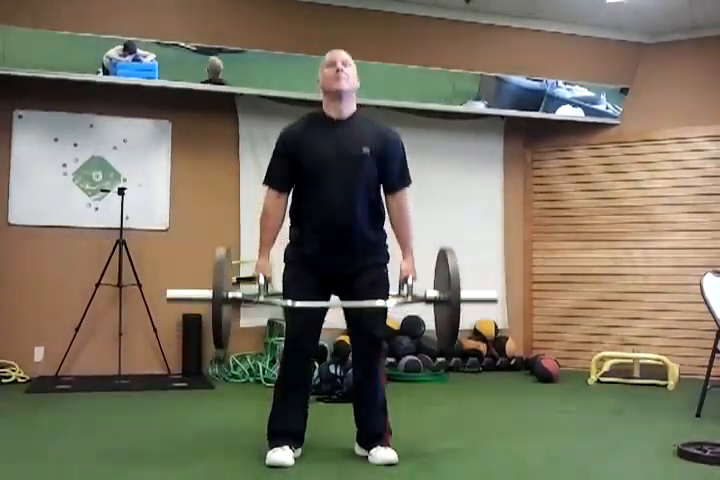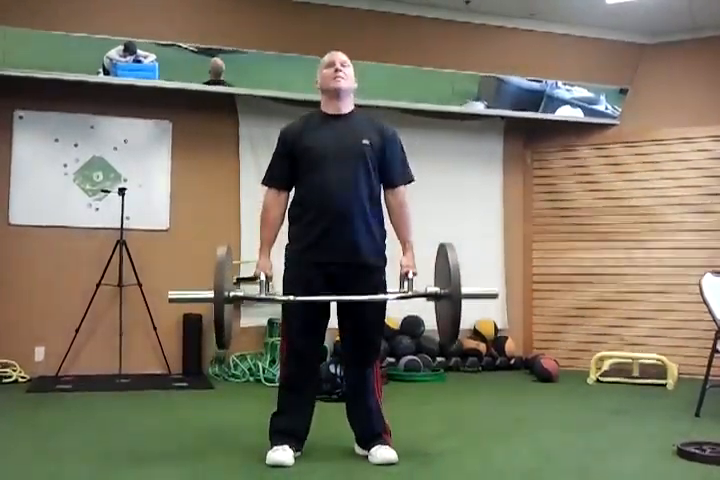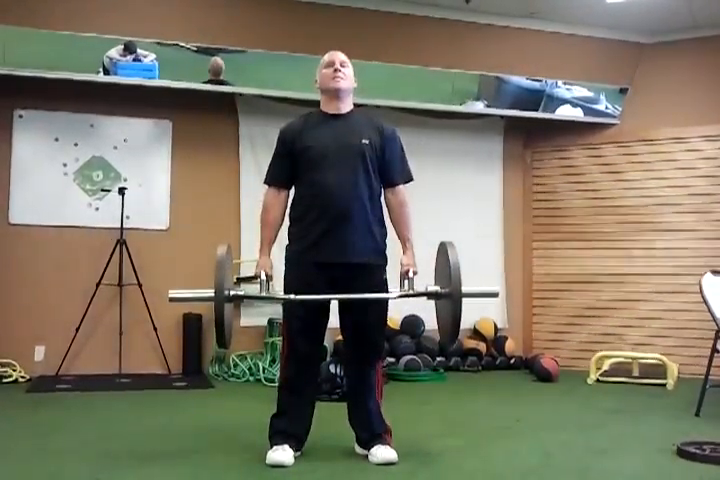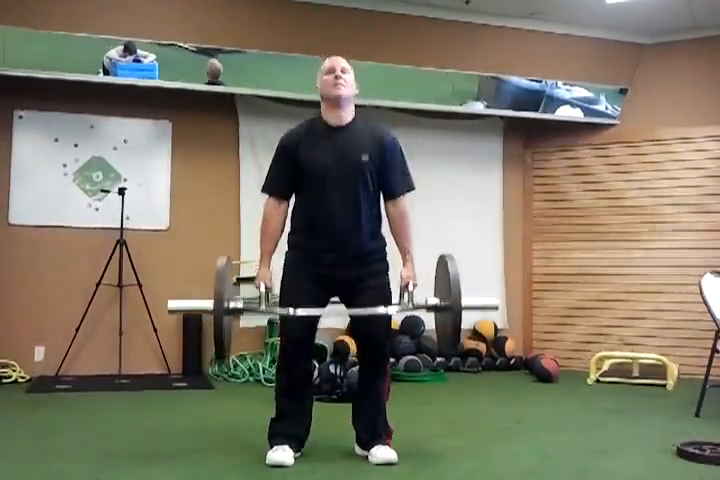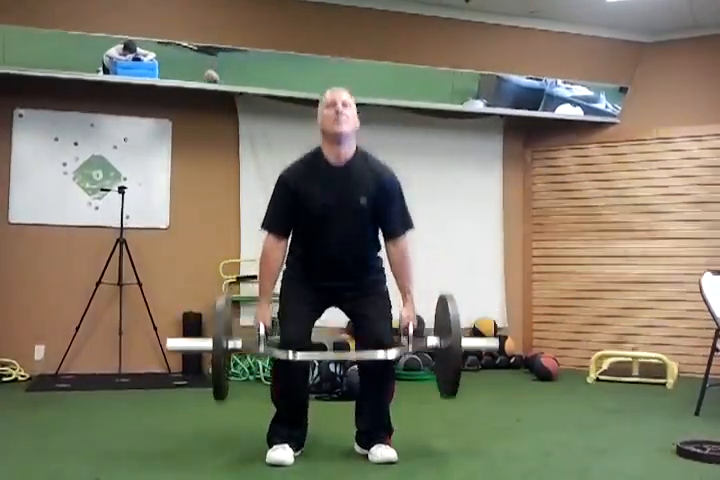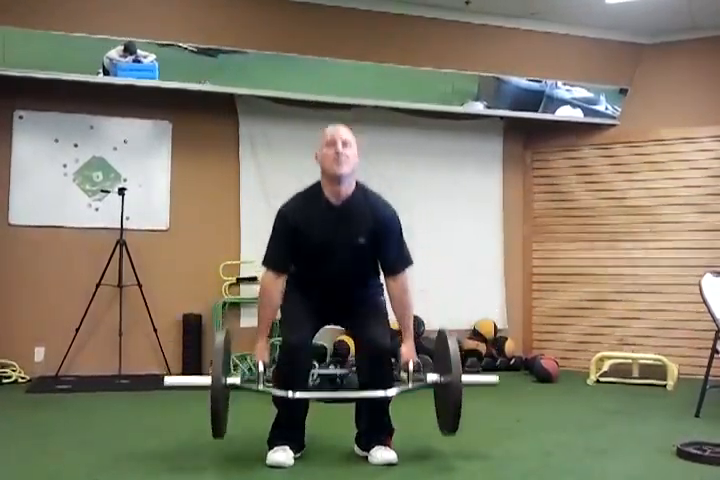
dt=0.2s
person 1, frame 1
left shoulder: (382, 136)
right shoulder: (296, 135)
left elbow: (397, 197)
right elbow: (276, 197)
left wrist: (407, 254)
right wrist: (264, 255)
left hip: (366, 261)
right hip: (307, 261)
left knee: (369, 348)
right knee: (298, 347)
left ankle: (373, 439)
right ankle: (285, 439)
person 1, frame 2
left shoulder: (380, 132)
right shoulder: (296, 132)
left elbow: (396, 193)
right elbow: (276, 195)
left wrist: (407, 249)
right wrist: (264, 253)
left hip: (365, 258)
right hip: (307, 259)
left knee: (363, 351)
right knee: (301, 351)
left ankle: (371, 437)
right ankle: (286, 438)
person 1, frame 3
left shoulder: (380, 131)
right shoulder: (295, 131)
left elbow: (396, 193)
right elbow: (276, 194)
left wrist: (407, 248)
right wrist: (265, 252)
left hip: (365, 257)
right hip: (307, 258)
left knee: (366, 348)
right knee: (301, 348)
left ankle: (372, 436)
right ankle: (286, 437)
person 1, frame 4
left shoulder: (381, 140)
right shoulder: (295, 141)
left elbow: (396, 203)
right elbow: (276, 205)
left wrist: (407, 261)
right wrist: (264, 264)
left hip: (367, 265)
right hip: (306, 264)
left knee: (376, 342)
right knee: (295, 342)
left ankle: (373, 437)
right ankle: (286, 438)
person 1, frame 5
left shoulder: (381, 178)
right shoulder: (295, 177)
left elbow: (397, 243)
right elbow: (276, 243)
left wrist: (408, 302)
right wrist: (264, 303)
left hip: (364, 280)
right hip: (305, 278)
left knee: (381, 344)
right knee: (292, 342)
left ankle: (374, 437)
right ankle: (286, 437)
person 1, frame 6
left shoulder: (380, 213)
right shoulder: (294, 212)
left elbow: (397, 279)
right elbow: (274, 277)
left wrist: (408, 340)
right wrist: (261, 341)
left hip: (362, 296)
right hip: (306, 295)
left knee: (379, 349)
right knee: (294, 347)
left ankle: (373, 439)
right ankle: (286, 440)
